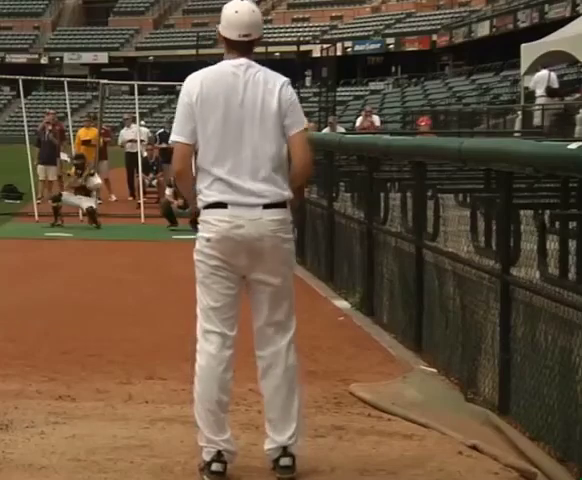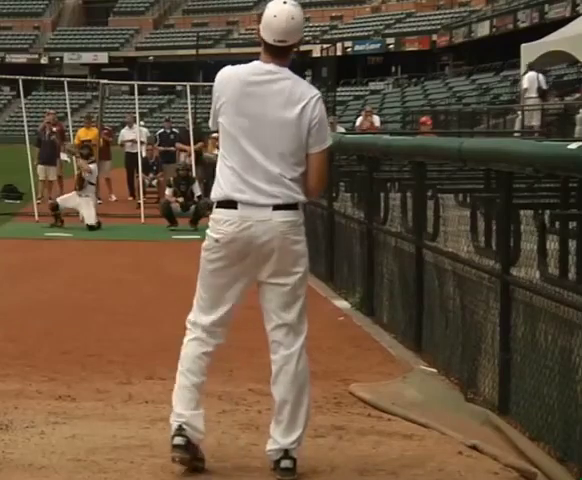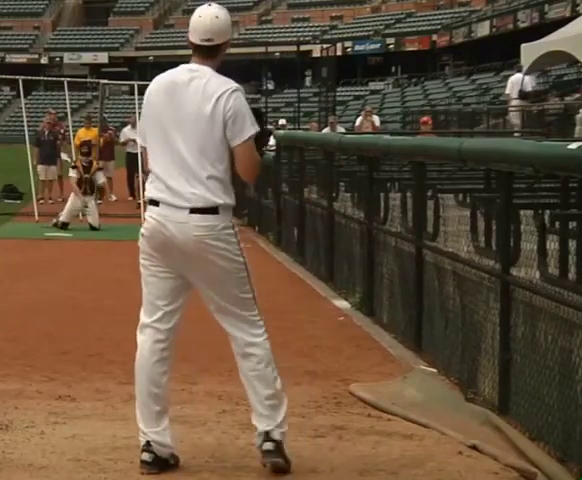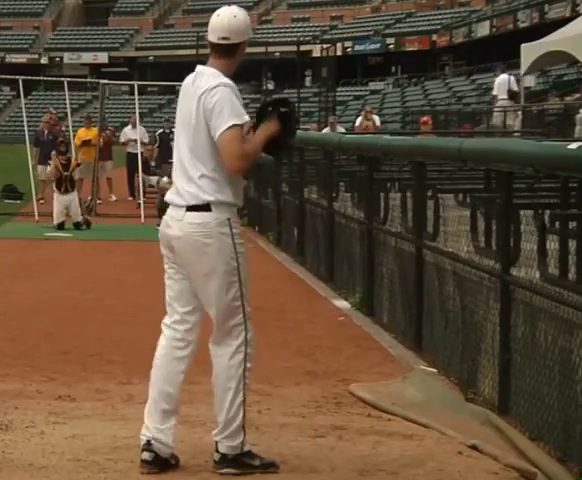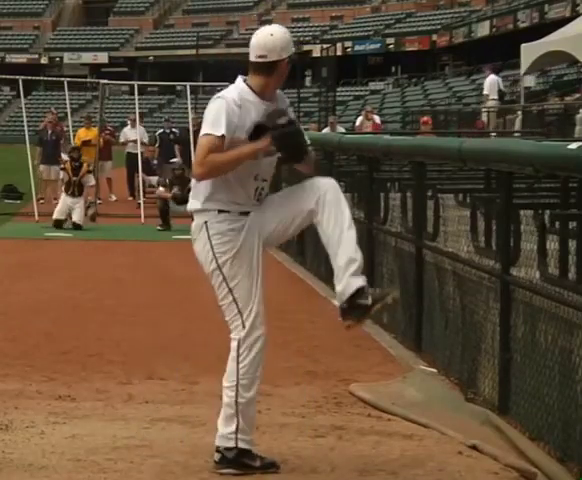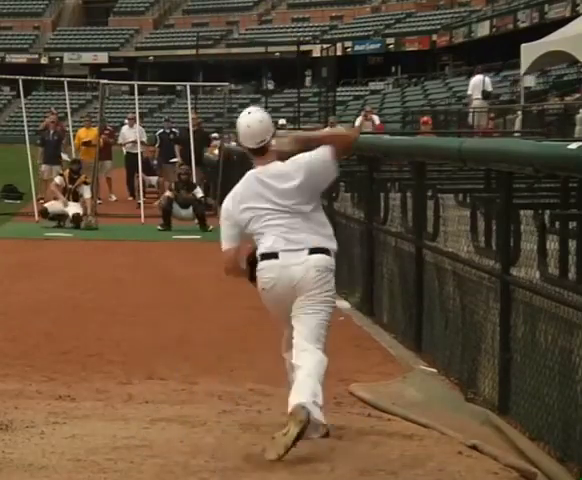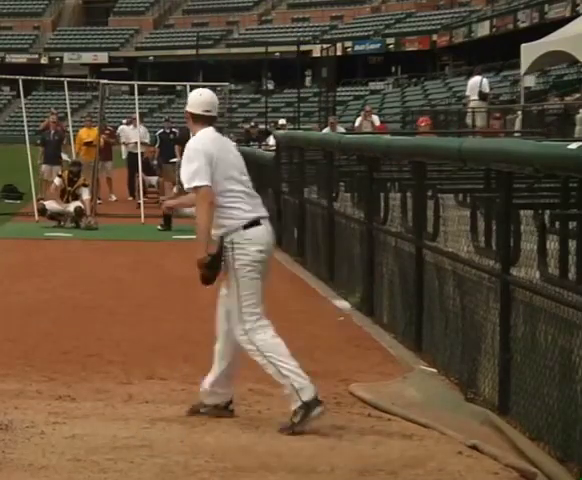
dt=0.7s
person 1, frame 1
left shoulder: (196, 84)
right shoulder: (279, 85)
left elbow: (181, 167)
right elbow: (303, 164)
left hip: (218, 223)
right hip: (272, 222)
left knee: (214, 340)
right knee: (276, 341)
person 1, frame 2
left shoulder: (226, 79)
right shoulder: (308, 97)
right elbow: (316, 184)
left hip: (230, 219)
right hip: (284, 224)
left knee: (203, 327)
right knee: (288, 340)
left ankle: (185, 426)
person 1, frame 3
left shoulder: (157, 87)
right shoulder: (227, 92)
right elbow: (250, 173)
right wrist: (248, 142)
left hip: (158, 219)
right hip: (207, 224)
left knee: (154, 332)
right knee: (247, 329)
right ankle: (270, 434)
person 1, frame 4
left shoulder: (194, 83)
right shoulder: (220, 90)
right elbow: (234, 162)
left wrist: (259, 135)
right wrist: (266, 131)
left hip: (178, 220)
right hip: (210, 222)
left knee: (178, 332)
right knee: (230, 335)
left ankle: (156, 440)
person 1, frame 5
left shoulder: (278, 103)
right shoulder: (227, 102)
left elbow: (301, 163)
right elbow: (201, 167)
left wrist: (293, 147)
right wrist: (257, 147)
left hip: (255, 218)
right hip: (220, 228)
left knee: (324, 188)
right knee: (249, 332)
left ankle: (352, 294)
right ankle: (231, 448)
person 1, frame 6
left shoulder: (236, 197)
right shoulder: (302, 167)
left elbow: (232, 265)
right elbow: (347, 138)
right wrist: (303, 138)
left hip: (271, 274)
right hip: (314, 266)
left knee: (296, 342)
right knee: (311, 352)
left ankle: (307, 411)
right ankle: (302, 413)
person 1, frame 7
left shoulder: (196, 146)
right shoulder: (224, 144)
left elbow: (205, 199)
left wrist: (203, 246)
right wrist: (180, 202)
left hip: (242, 239)
right hip: (258, 230)
left knee: (250, 327)
right knee: (228, 318)
left ankle: (305, 398)
right ankle: (217, 396)
